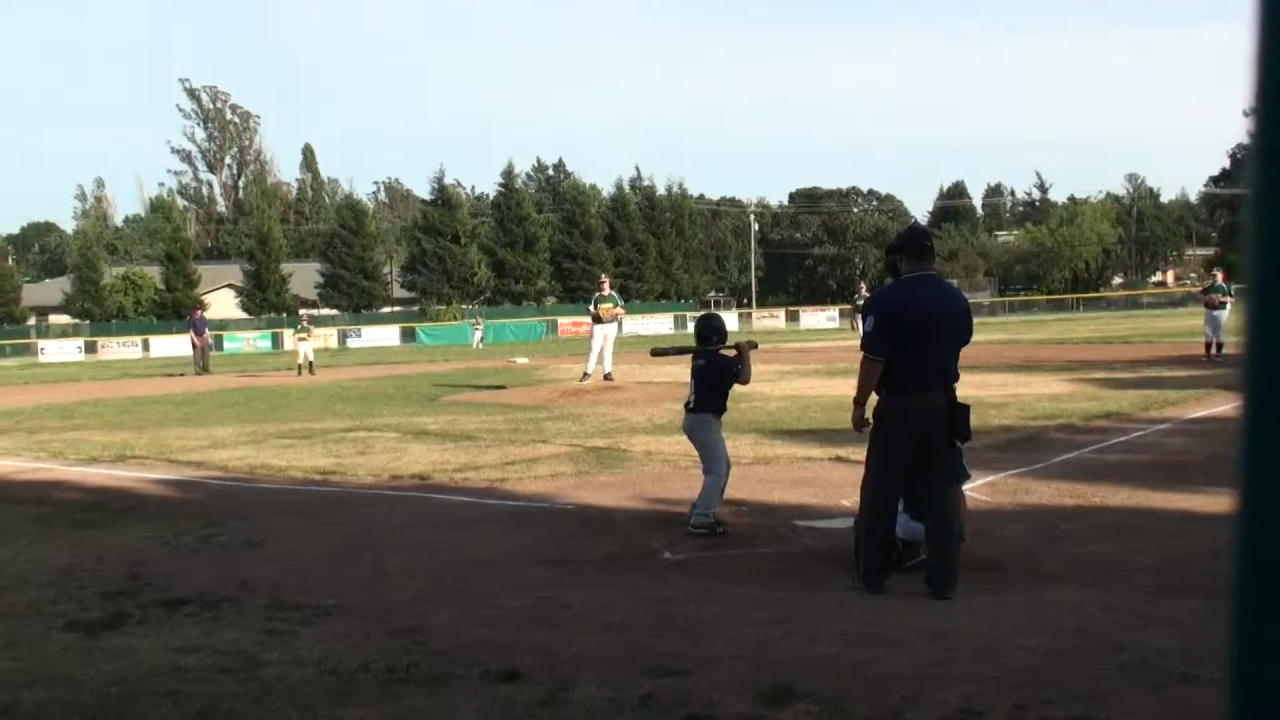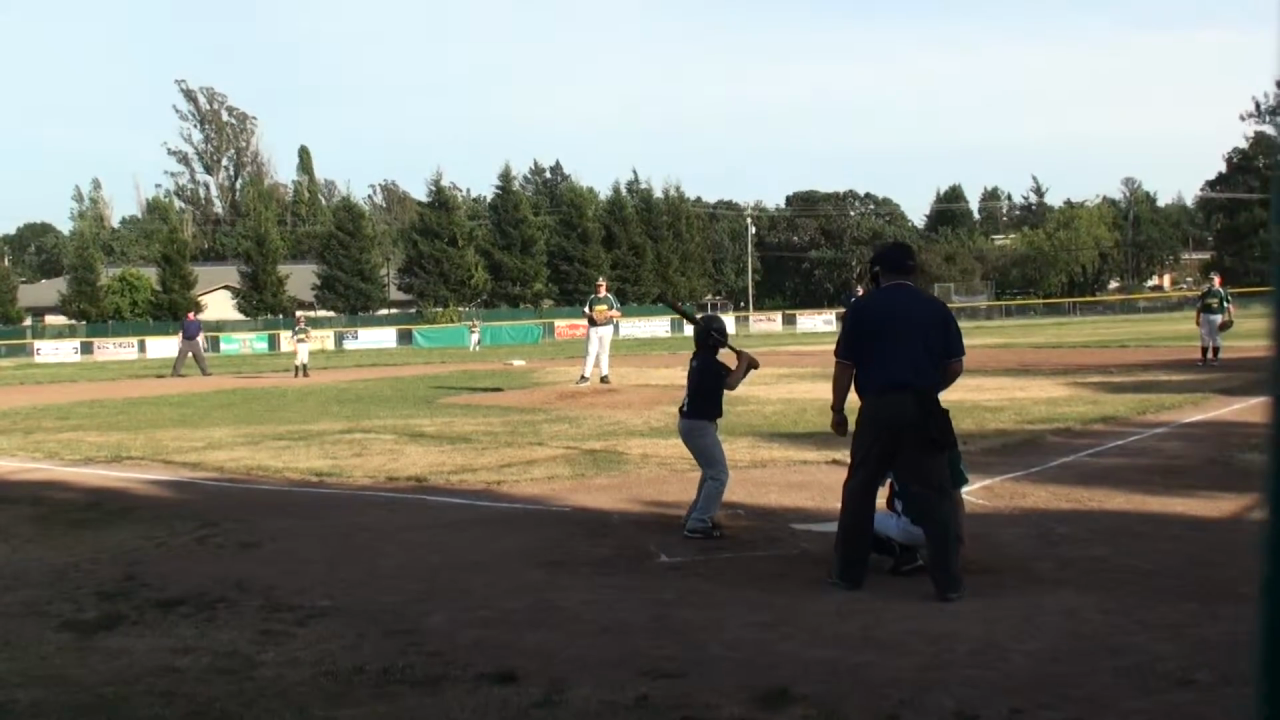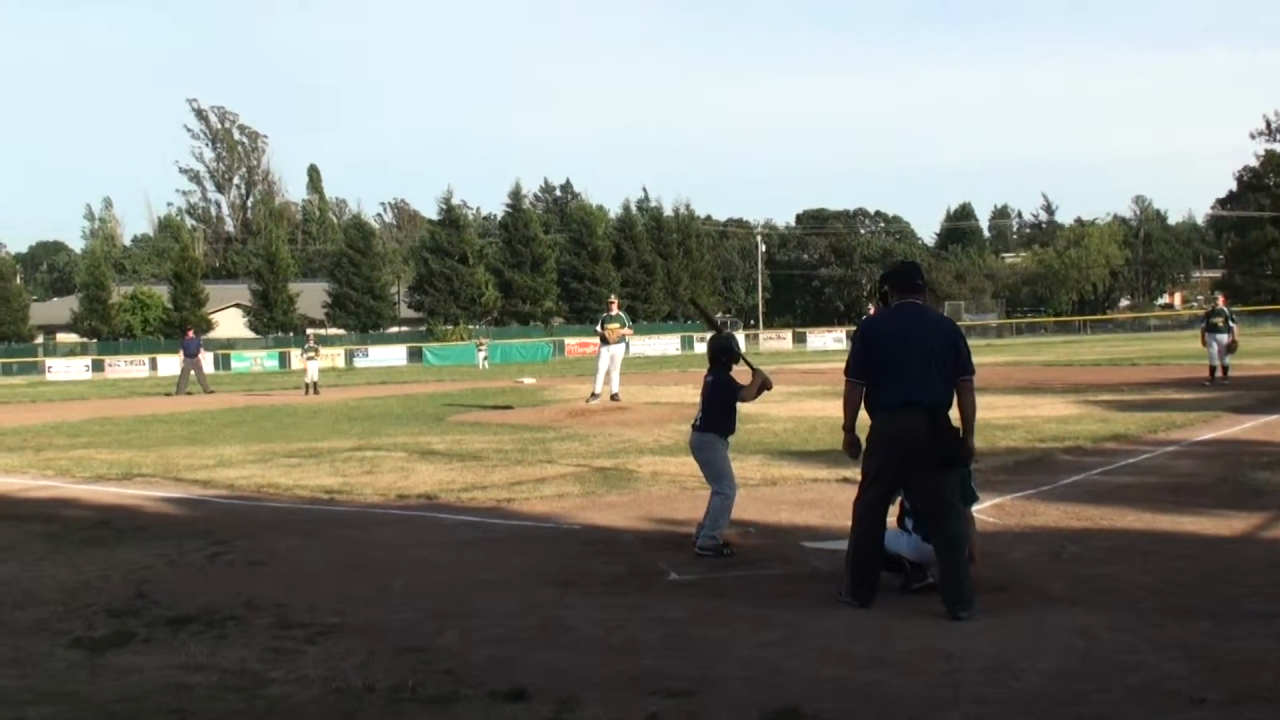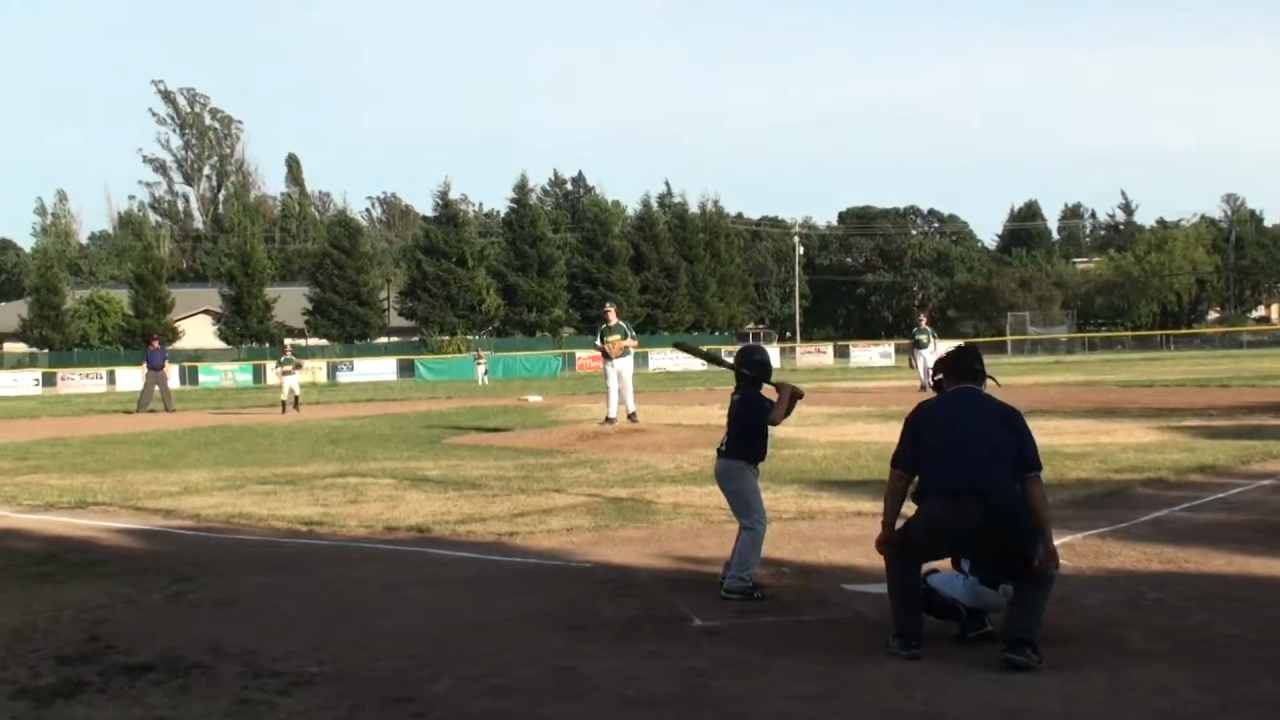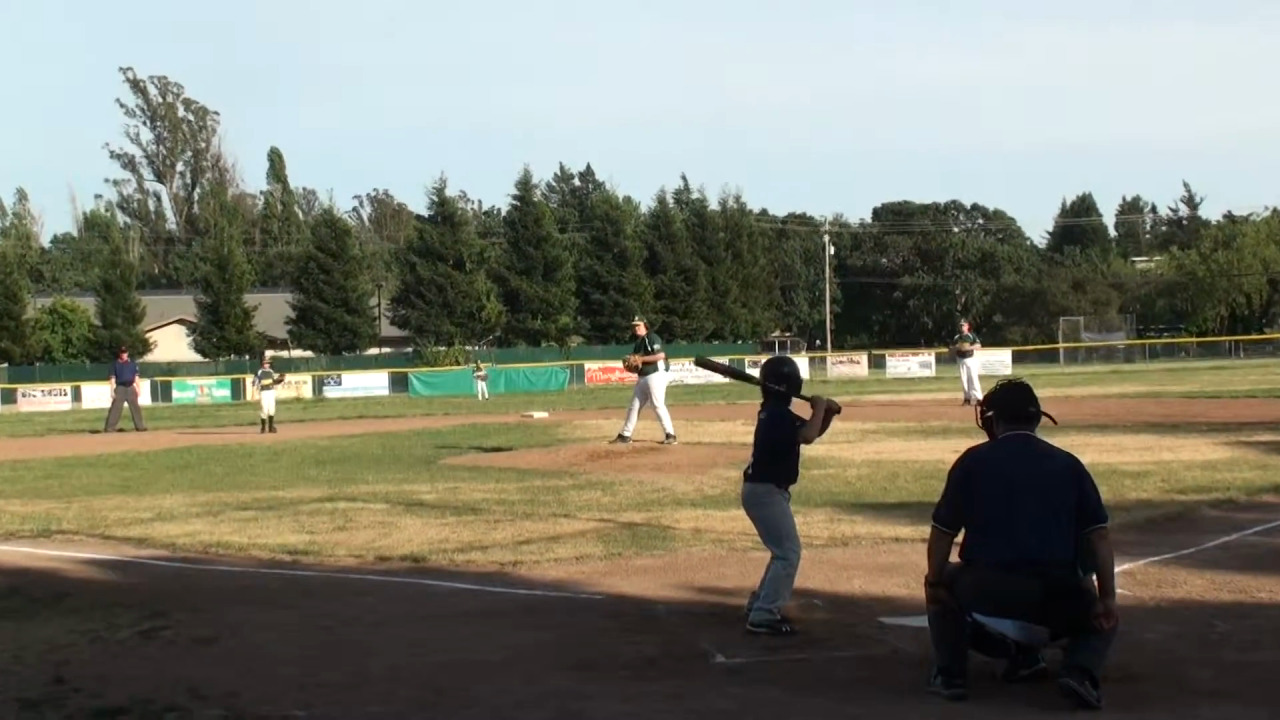
dt=1s
person 1, frame 1
left shoulder: (886, 299)
right shoulder: (956, 299)
left elbow: (873, 360)
left wrist: (859, 404)
left hip: (899, 406)
right hip: (941, 405)
left knee: (879, 492)
right knee: (938, 493)
left ankle: (871, 576)
right ankle: (943, 580)
person 1, frame 2
left shoulder: (863, 307)
right shoulder: (936, 308)
left elbow: (844, 365)
right elbow: (954, 367)
left wrist: (837, 410)
left hip: (877, 410)
right hip: (922, 410)
left knee: (859, 491)
right knee: (935, 495)
left ankle: (848, 573)
right ankle: (948, 581)
person 1, frame 3
left shoulder: (873, 327)
right shoulder: (946, 327)
left elbow: (855, 385)
right elbow: (965, 386)
left wrist: (849, 430)
right wrist: (967, 435)
left hip: (887, 429)
right hip: (933, 429)
left knee: (870, 509)
right knee: (946, 513)
left ankle: (859, 591)
right ankle: (959, 600)
person 1, frame 4
left shoulder: (925, 412)
right shoulder: (1008, 415)
left elbow: (899, 477)
right elbow: (1032, 482)
left wrist: (887, 527)
right wrist: (1046, 541)
left hip: (937, 517)
right hip: (995, 520)
left knee: (899, 553)
right knee: (1037, 571)
left ankle: (906, 638)
right ankle: (1020, 642)
person 1, frame 5
left shoulder: (972, 461)
right shoulder: (1067, 463)
left elbow: (942, 532)
right elbow: (1098, 535)
left wrist: (934, 584)
right wrist: (1106, 598)
left hip: (987, 588)
right hip: (1054, 591)
left knee: (943, 584)
right knee: (1101, 619)
left ankle: (950, 674)
right ankle: (1080, 672)
person 2, frame 1
left shoulder: (702, 356)
right shoulder: (716, 361)
left elbow: (730, 365)
right elbow: (744, 378)
left wrist: (742, 353)
right wrist: (745, 353)
left hip: (698, 418)
right hip: (704, 420)
left knee: (722, 466)
right knee: (716, 471)
left ankle: (701, 511)
right ankle: (701, 520)
person 2, frame 2
left shoulder: (701, 359)
right shoulder: (708, 363)
left elbow: (731, 378)
right elbow: (731, 383)
left wrist: (746, 365)
right wrist: (743, 362)
left hip: (693, 422)
right hip: (698, 425)
left knee: (711, 471)
right knee: (719, 474)
left ankle: (695, 517)
right ankle: (697, 525)
person 2, frame 3
left shoulder: (716, 376)
right shoulder: (721, 379)
left elbow: (745, 394)
right elbow: (744, 396)
left wrist: (761, 385)
right wrist: (757, 378)
left hip: (707, 438)
right hip: (709, 440)
left knee: (721, 488)
right knee: (726, 490)
left ankle: (705, 534)
right ankle: (708, 542)
person 2, frame 4
left shoulder: (746, 395)
right shoulder: (750, 397)
left elbow: (781, 413)
right elbow: (774, 419)
left wrist: (791, 397)
right wrist: (784, 393)
left hip: (735, 465)
right hip: (737, 467)
left knee: (750, 522)
right knee: (755, 524)
left ankle: (733, 574)
right ankle: (736, 583)
person 2, frame 5
left shoulder: (775, 413)
right shoulder: (777, 415)
left elbow: (812, 432)
right elbow: (807, 436)
left wrist: (827, 412)
right wrist: (819, 408)
left hip: (764, 489)
right hip: (765, 492)
left knee: (783, 551)
right knee: (788, 553)
left ankle: (760, 606)
right ankle: (763, 616)
